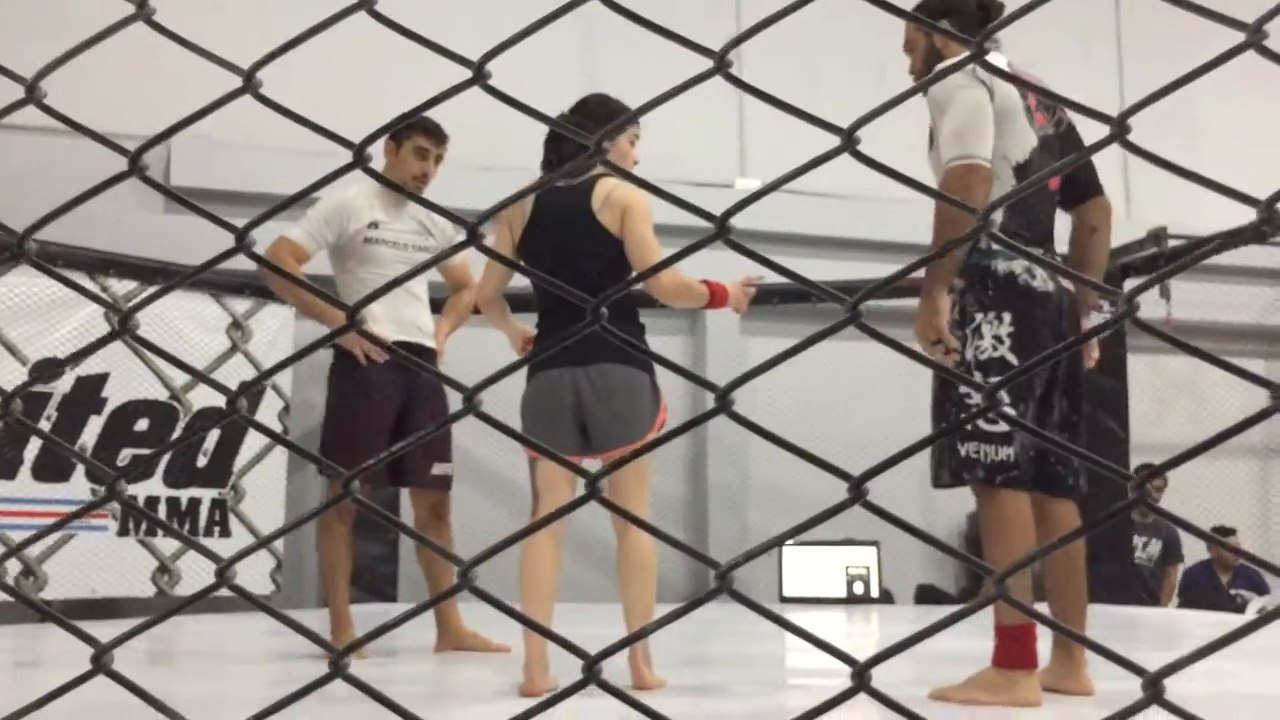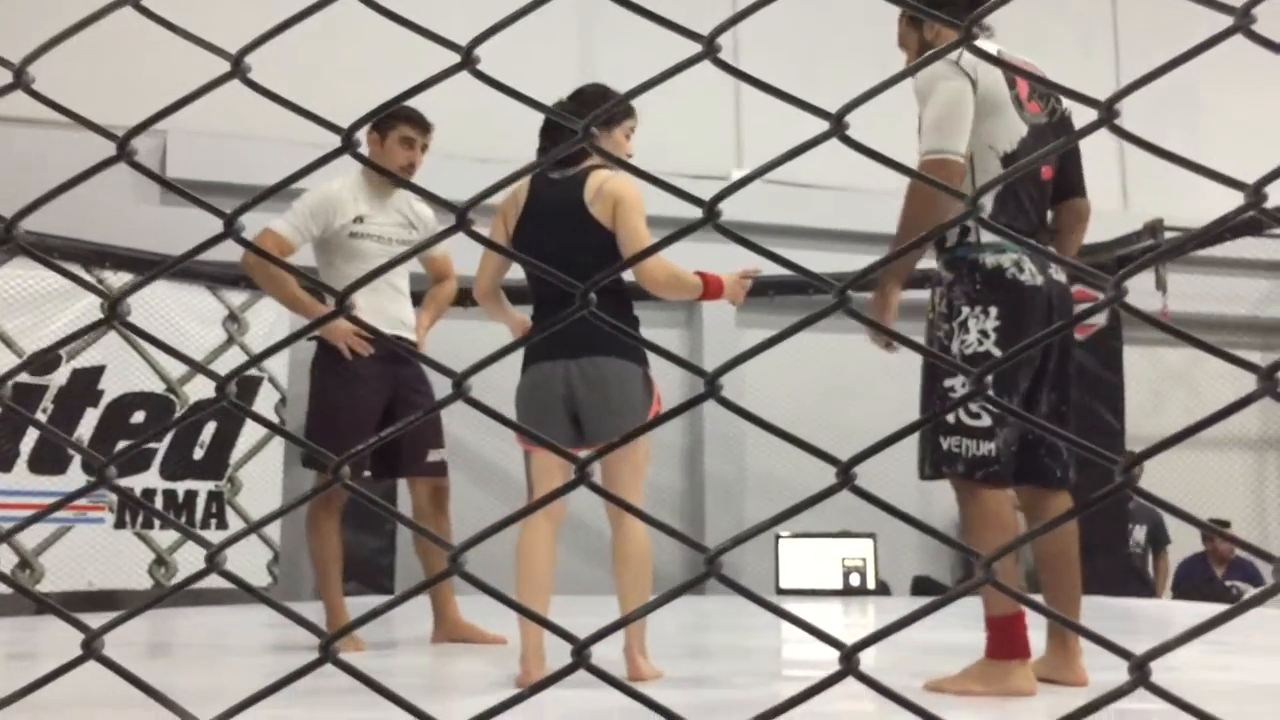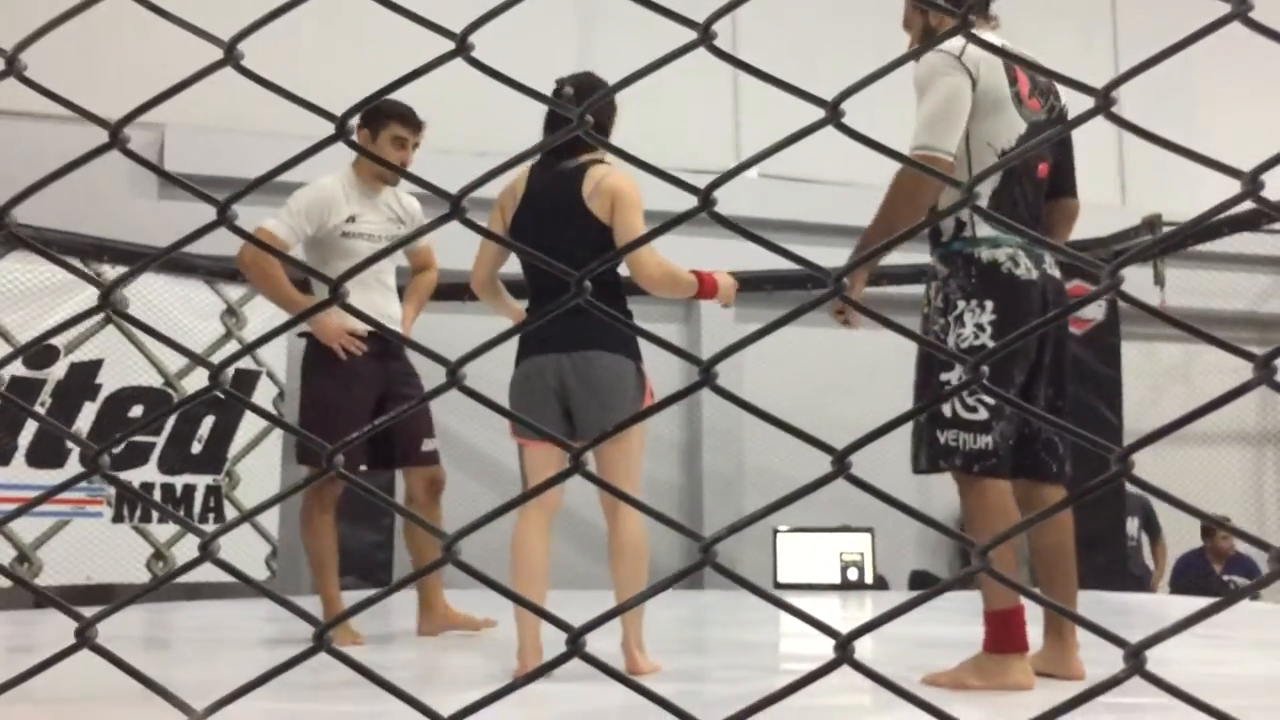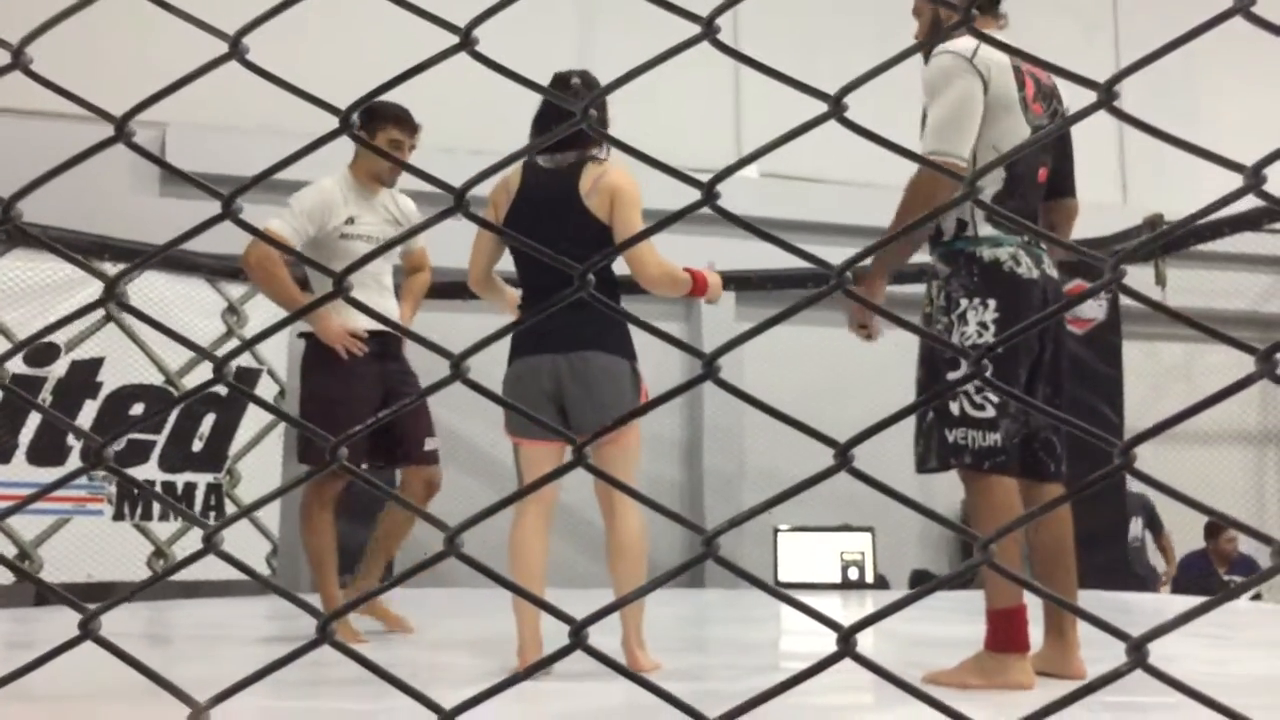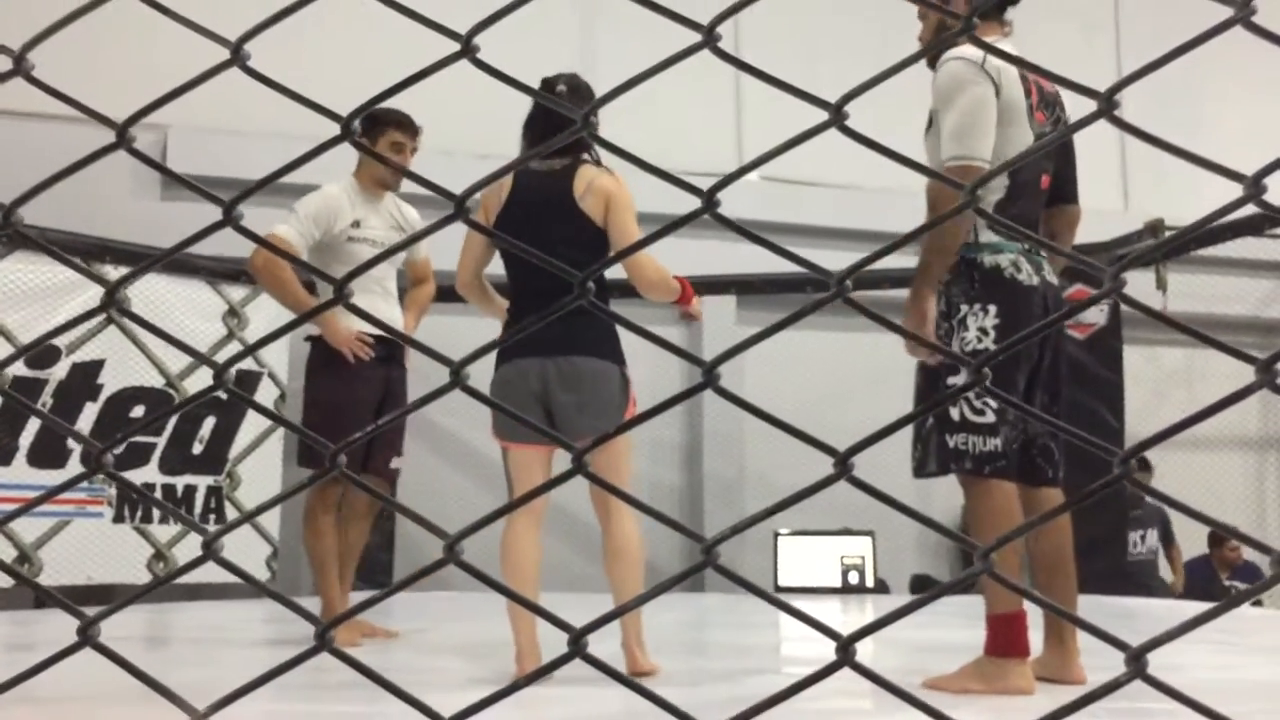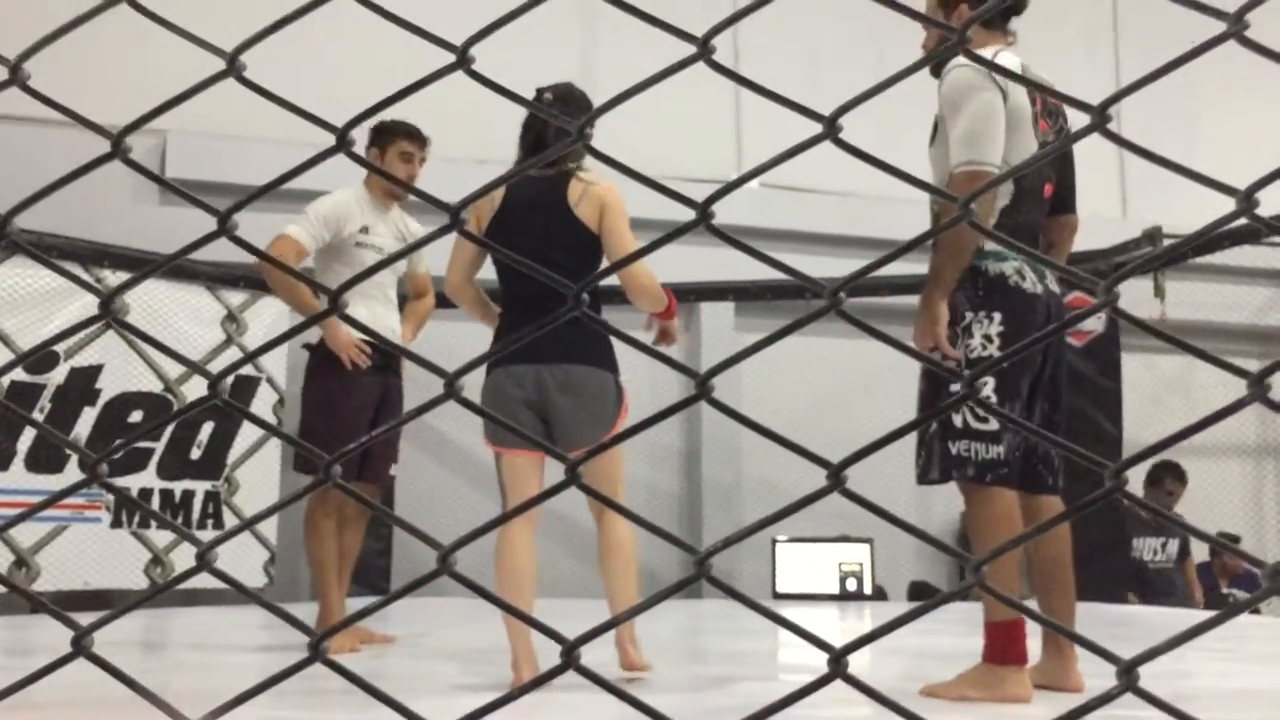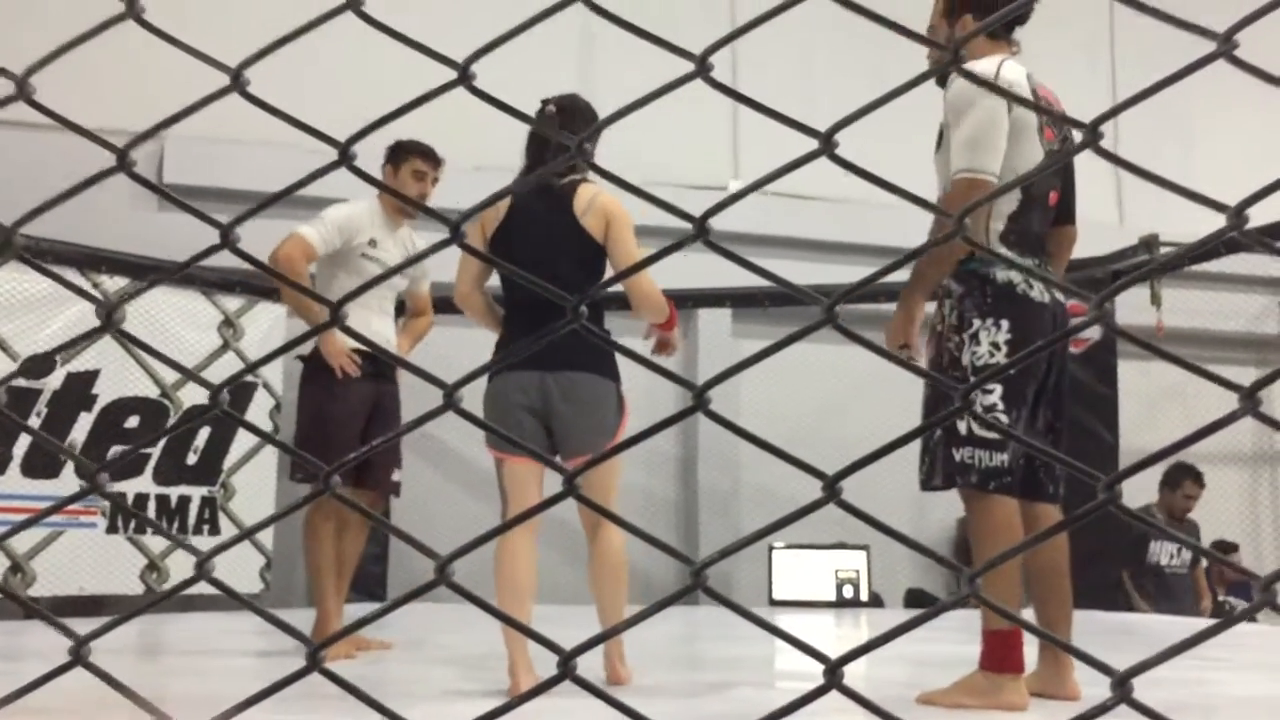
dt=0.2s
person 1, frame 1
left shoulder: (960, 77)
right shoulder: (1039, 97)
left elbow: (966, 183)
right elbow: (1095, 212)
left wrist: (932, 292)
right wrist: (1080, 310)
left hip: (996, 291)
right hip: (1050, 295)
left knee: (995, 475)
right knee: (1049, 481)
left ankle: (1014, 667)
right ankle: (1069, 661)
person 1, frame 2
left shoulder: (950, 65)
right shoulder: (1036, 82)
left elbow: (940, 177)
right elbow: (1074, 209)
left wrist: (891, 279)
left hip: (985, 284)
right hip: (1044, 286)
left knee: (974, 465)
right knee: (1043, 472)
left ankle: (1006, 656)
right ankle: (1064, 651)
person 1, frame 3
left shoulder: (950, 57)
right shoulder: (1036, 79)
left elbow: (926, 173)
right elbow: (1063, 204)
left wrist: (859, 265)
left hip: (978, 278)
right hip: (1037, 282)
left knee: (977, 461)
right knee: (1036, 465)
left ankle: (1004, 652)
right ankle: (1061, 645)
person 1, frame 4
left shoulder: (958, 58)
right shoulder: (1039, 78)
left elbow: (942, 178)
right elbow: (1062, 204)
left wrist: (874, 273)
left hip: (978, 277)
right hip: (1036, 279)
left knee: (984, 460)
right knee: (1037, 464)
left ankle: (1005, 651)
right ankle: (1061, 643)
person 1, frame 5
left shoulder: (965, 63)
right shoulder: (1040, 84)
left elbow: (962, 184)
right elbow: (1065, 209)
left wrist: (922, 290)
left hip: (982, 283)
right hip: (1035, 284)
left knee: (983, 465)
right knee: (1035, 471)
left ankle: (1007, 656)
right ankle: (1062, 649)
person 1, frame 6
left shoulder: (971, 70)
right shoulder: (1041, 90)
left elbow: (972, 191)
left wrist: (933, 296)
left hip: (987, 290)
right hip: (1037, 293)
left knee: (985, 473)
right knee: (1034, 478)
left ankle: (1004, 664)
right ankle: (1060, 657)
person 1, frame 7
left shoulder: (978, 79)
right shoulder: (1045, 101)
left elbow: (969, 197)
left wrist: (913, 295)
left hip: (990, 298)
right hip: (1040, 303)
left knee: (986, 481)
right knee: (1034, 485)
left ankle: (1001, 672)
right ankle: (1056, 665)
person 2, frame 1
left shoulder: (525, 204)
right shoulder: (622, 195)
left elbow: (487, 296)
right elbow: (661, 284)
left wrist: (515, 333)
right wrist: (725, 295)
left hip: (551, 371)
right hip: (618, 368)
left knee: (548, 518)
right knee: (632, 518)
left ankle: (536, 667)
right ankle: (641, 663)
person 2, frame 2
left shoulder: (521, 193)
right shoulder: (616, 186)
left elbow: (484, 288)
right elbow: (653, 276)
left wrist: (515, 322)
right wrist: (720, 286)
left hip: (544, 362)
right hip: (611, 359)
left knee: (543, 511)
right knee: (626, 509)
left ankle: (532, 658)
right ankle: (636, 654)
person 2, frame 3
left shoulder: (518, 186)
right shoulder: (612, 181)
left elbow: (481, 281)
right elbow: (649, 274)
right wrist: (712, 285)
left hip: (537, 356)
right hip: (605, 354)
left knee: (537, 505)
right knee: (622, 503)
left ankle: (529, 651)
right ankle: (634, 648)
person 2, frame 4
left shoulder: (511, 183)
right shoulder: (610, 178)
left elbow: (478, 277)
right elbow: (648, 273)
right wrist: (703, 283)
left hip: (532, 354)
right hip: (600, 351)
left knee: (534, 503)
right knee: (621, 500)
left ankle: (529, 647)
right ankle: (634, 645)
person 2, frame 5
left shoulder: (501, 186)
right shoulder: (603, 183)
left elbow: (467, 279)
right elbow: (645, 277)
right wrist: (685, 294)
left hip: (520, 359)
right hip: (589, 355)
left knee: (525, 506)
right knee: (614, 503)
left ankle: (527, 653)
right ankle: (634, 644)
person 2, frame 6
left shoulder: (493, 194)
right shoulder: (596, 191)
left elbow: (457, 284)
right elbow: (639, 286)
right wrist: (667, 311)
left hip: (512, 367)
right hip: (583, 365)
left knee: (518, 514)
right knee: (610, 508)
left ankle: (523, 660)
right ankle: (628, 644)
person 2, frame 7
left shoulder: (498, 204)
right shoulder: (602, 203)
left elbow: (466, 295)
right elbow: (644, 297)
right wrist: (668, 322)
left hip: (515, 375)
right hip: (585, 373)
left knee: (519, 520)
right knee: (602, 521)
left ankle: (520, 667)
right ankle: (614, 657)
person 3, frame 1
left shoulder: (437, 223)
right shoulder: (347, 205)
left elbow: (465, 288)
right elbow: (275, 263)
left wrist: (443, 330)
right wrist: (338, 323)
left hip: (423, 365)
right hip: (367, 361)
left knee: (433, 499)
right knee: (345, 497)
left ankle: (450, 627)
right ankle: (341, 630)
person 3, frame 2
left shoulder: (419, 213)
right shoulder: (331, 198)
left elbow: (445, 278)
right elbow: (258, 257)
left wrist: (423, 323)
right wrist: (321, 317)
left hip: (405, 358)
right hip: (350, 354)
left knee: (432, 488)
right knee: (332, 490)
left ankle: (447, 618)
right ankle: (337, 621)
person 3, frame 3
left shoulder: (407, 206)
right shoulder: (321, 197)
left elbow: (426, 269)
right elbow: (253, 257)
left wrist: (405, 316)
right wrist: (313, 316)
left hip: (392, 353)
right hip: (339, 353)
left knee: (425, 477)
right knee: (326, 483)
left ankle: (433, 605)
right ankle: (333, 614)
person 3, frame 4
left shoulder: (403, 208)
right shoulder: (322, 199)
left elbow: (419, 269)
right elbow: (257, 258)
left wrist: (404, 316)
right wrist: (316, 317)
left hip: (391, 353)
right hip: (341, 351)
left knee: (422, 477)
right knee: (329, 480)
left ankle: (366, 590)
right ankle: (333, 608)
person 3, frame 5
left shoulder: (407, 217)
right shoulder: (329, 203)
left elbow: (424, 281)
right elbow: (264, 261)
left wrist: (408, 324)
right wrist: (324, 319)
left hip: (391, 358)
right hip: (344, 354)
left knee: (370, 490)
right knee: (331, 485)
left ankle: (343, 608)
right ankle: (332, 612)
person 3, frame 6
left shoulder: (410, 230)
right shoulder: (337, 208)
left elbow: (423, 295)
right elbow: (275, 261)
left wrist: (405, 335)
right wrist: (328, 323)
left hip: (388, 366)
right hip: (343, 360)
left knee: (366, 493)
right knee: (330, 491)
left ankle: (340, 617)
right ankle: (330, 618)
person 3, frame 7
left shoulder: (415, 250)
right shoulder: (349, 218)
left elbow: (422, 313)
right elbow: (284, 258)
left wrist: (401, 345)
right wrist: (323, 330)
left hip: (383, 376)
right hip: (337, 367)
left knee: (369, 498)
right knee: (333, 493)
left ankle: (336, 623)
right ankle: (326, 623)
